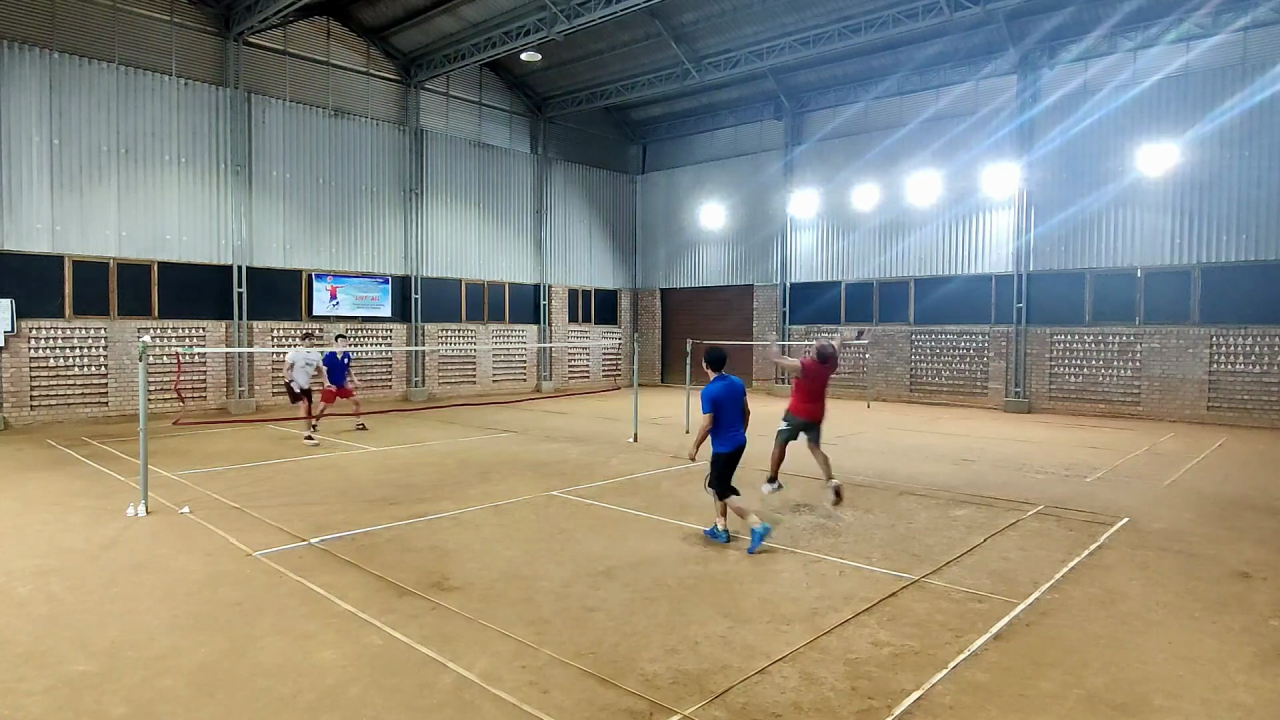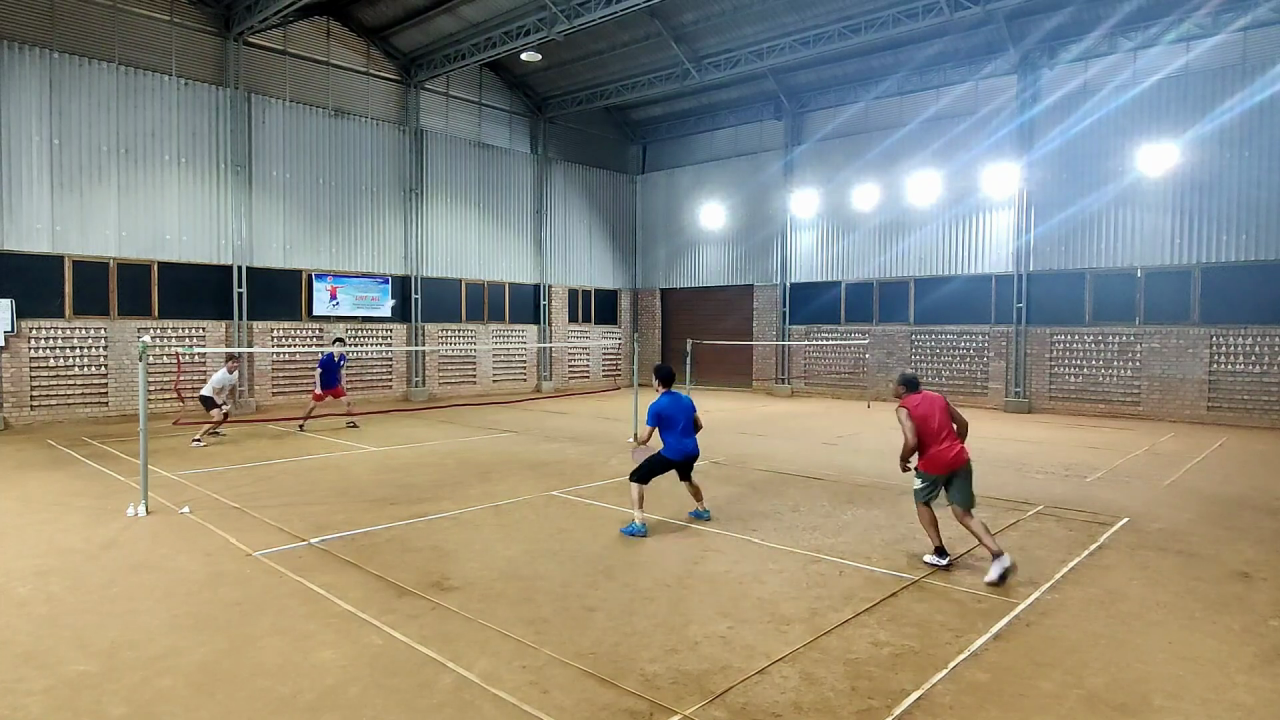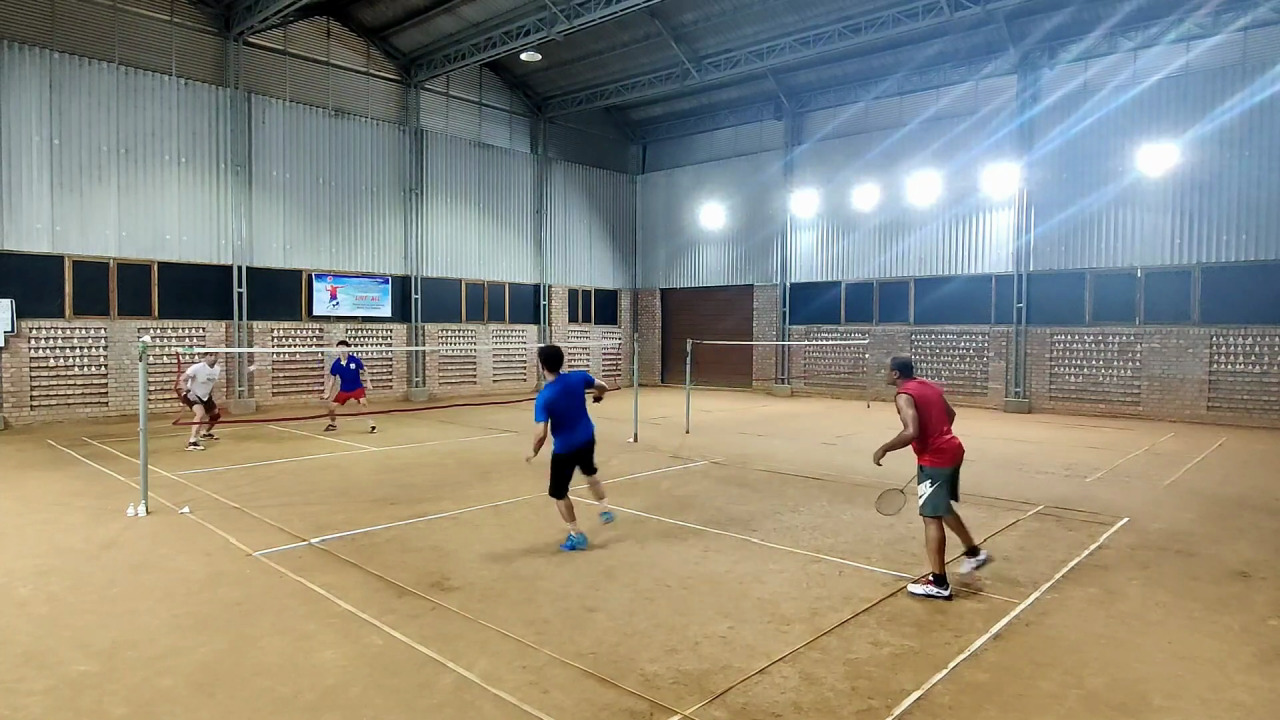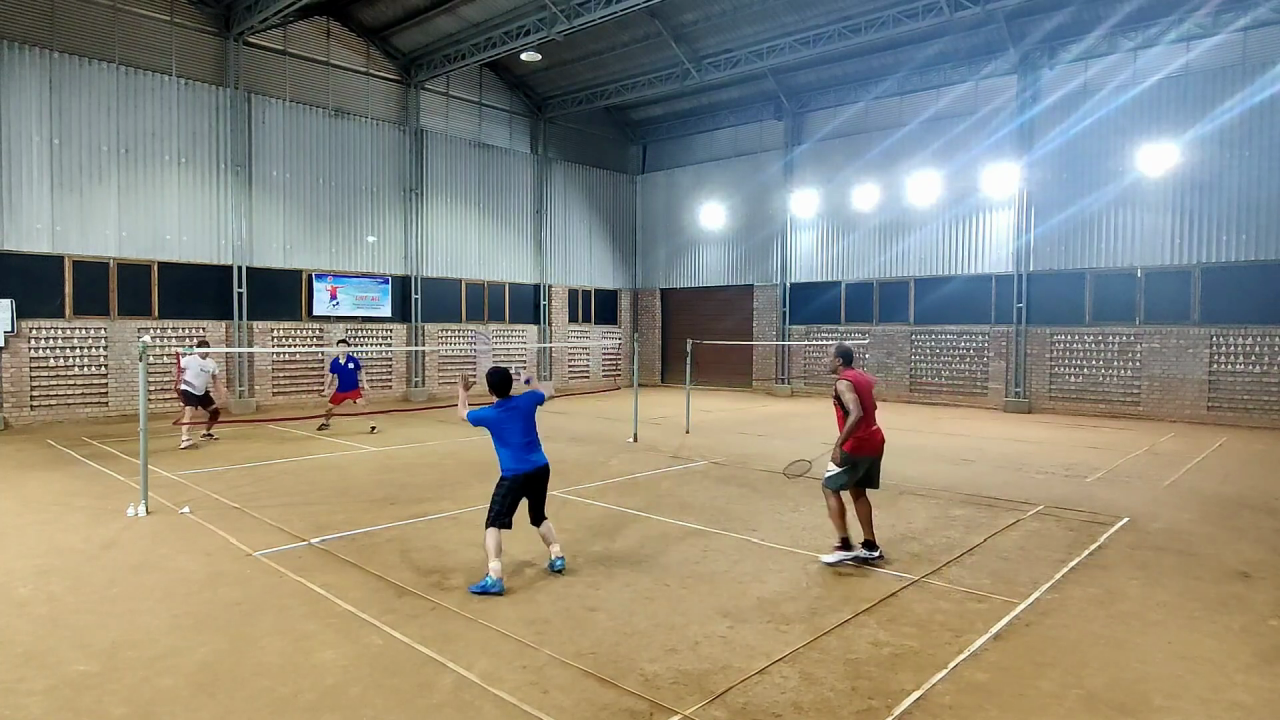
dt=0.7s
person 1, frame 1
left shoulder: (802, 365)
right shoulder: (830, 364)
left elbow: (775, 358)
right elbow: (836, 346)
left wrist: (773, 343)
left hip: (796, 413)
right hip: (816, 414)
left knee: (780, 443)
right knee: (815, 448)
left ankle: (773, 481)
right ankle: (831, 482)
person 1, frame 2
left shoulder: (903, 408)
right shoulder: (937, 397)
left elbow: (911, 442)
right elbow: (962, 423)
left wrist: (903, 459)
left hip: (933, 463)
right hip: (959, 458)
left knee: (922, 503)
right knee: (964, 514)
left ankle: (940, 553)
right ankle: (999, 557)
person 1, frame 3
left shoulder: (904, 396)
right shoulder: (929, 386)
left elbow: (911, 432)
right elbow: (950, 413)
left wrist: (883, 449)
left hip: (935, 460)
right hip: (954, 450)
left knee: (932, 516)
right knee: (942, 508)
left ankle: (938, 583)
right ankle: (974, 552)
person 1, frame 4
left shoulder: (844, 382)
right shoulder: (863, 377)
left elbow: (856, 414)
left wrist: (838, 445)
left hip: (857, 446)
right hip: (875, 442)
left knee: (830, 488)
right knee: (858, 492)
left ankle: (845, 546)
right ankle: (870, 547)
person 2, frame 1
left shoulder: (709, 392)
right shoulder: (737, 383)
left elbow: (707, 425)
right elbow: (746, 412)
left wrist: (695, 447)
left hip: (723, 448)
right hip: (738, 443)
left knee: (725, 492)
right knee: (715, 484)
left ankle: (757, 526)
right ankle: (720, 528)
person 2, frame 2
left shoulder: (656, 407)
right shoulder: (686, 400)
left elbow: (646, 437)
right elbow: (699, 425)
left wrist: (637, 443)
left hip: (671, 454)
right hip: (692, 452)
left knee: (636, 479)
right knee: (686, 478)
left ankle: (639, 523)
right ankle: (702, 509)
person 2, frame 3
left shoulder: (544, 397)
right shoulder: (578, 377)
left elbow: (541, 434)
right elbow: (603, 387)
left wrist: (534, 453)
right wrist: (598, 396)
left hip: (565, 449)
right hip: (587, 439)
left knee: (558, 494)
right knee: (589, 472)
left ankle: (576, 535)
right ankle: (605, 509)
person 2, frame 4
left shoulder: (487, 415)
right shoulder: (527, 400)
left elbow: (462, 413)
right elbow: (548, 393)
left wrist: (463, 391)
right wrist: (529, 380)
left hip: (513, 475)
right hip: (541, 469)
left knee: (494, 525)
right knee: (538, 517)
left ankle: (494, 577)
right ankle: (557, 556)
